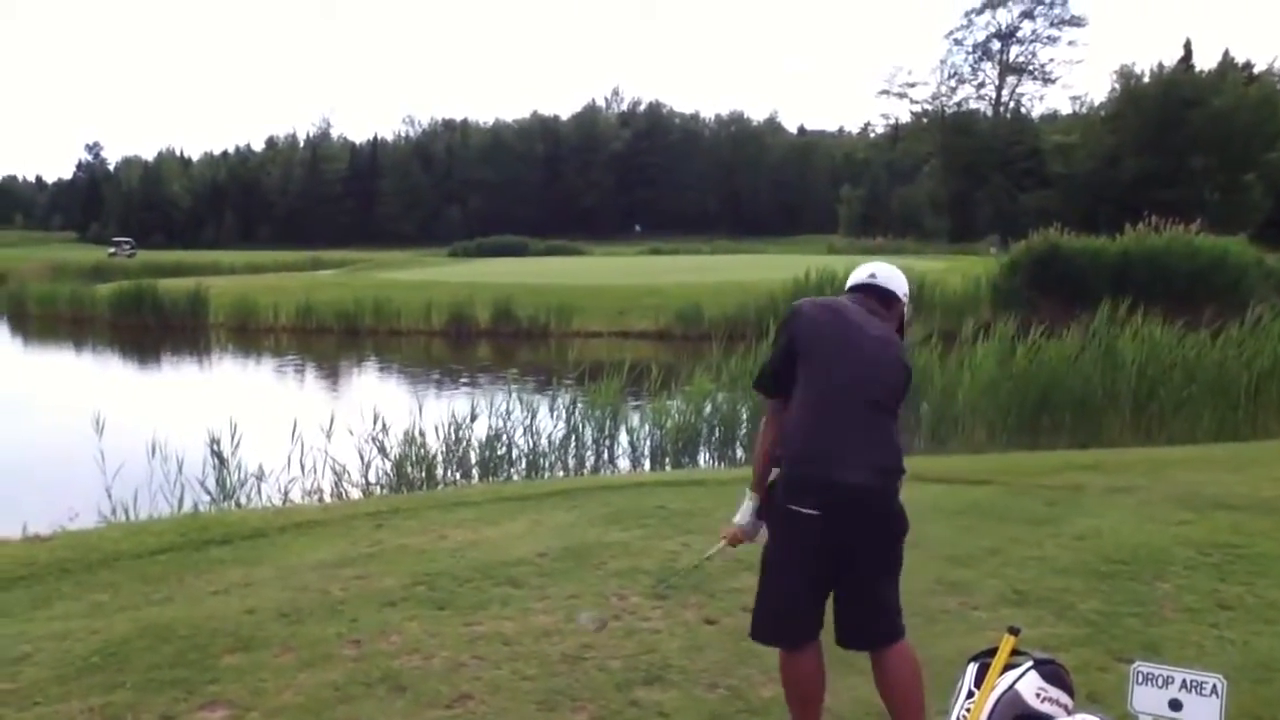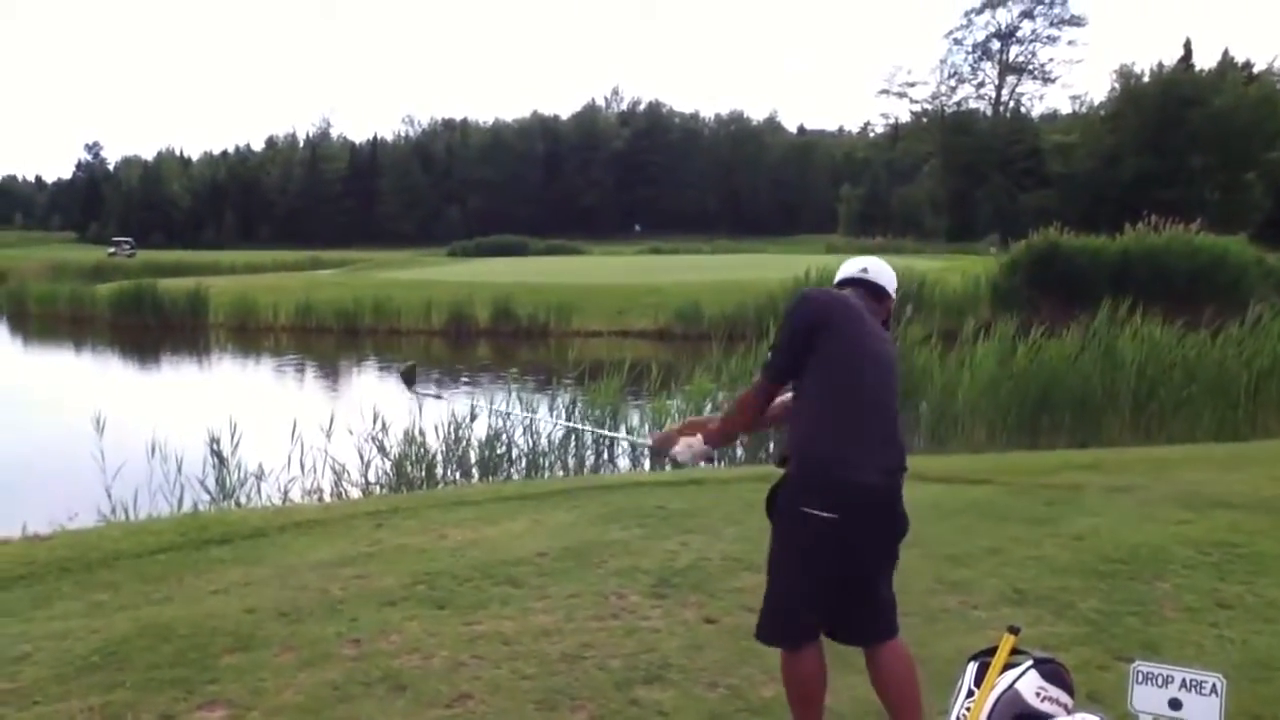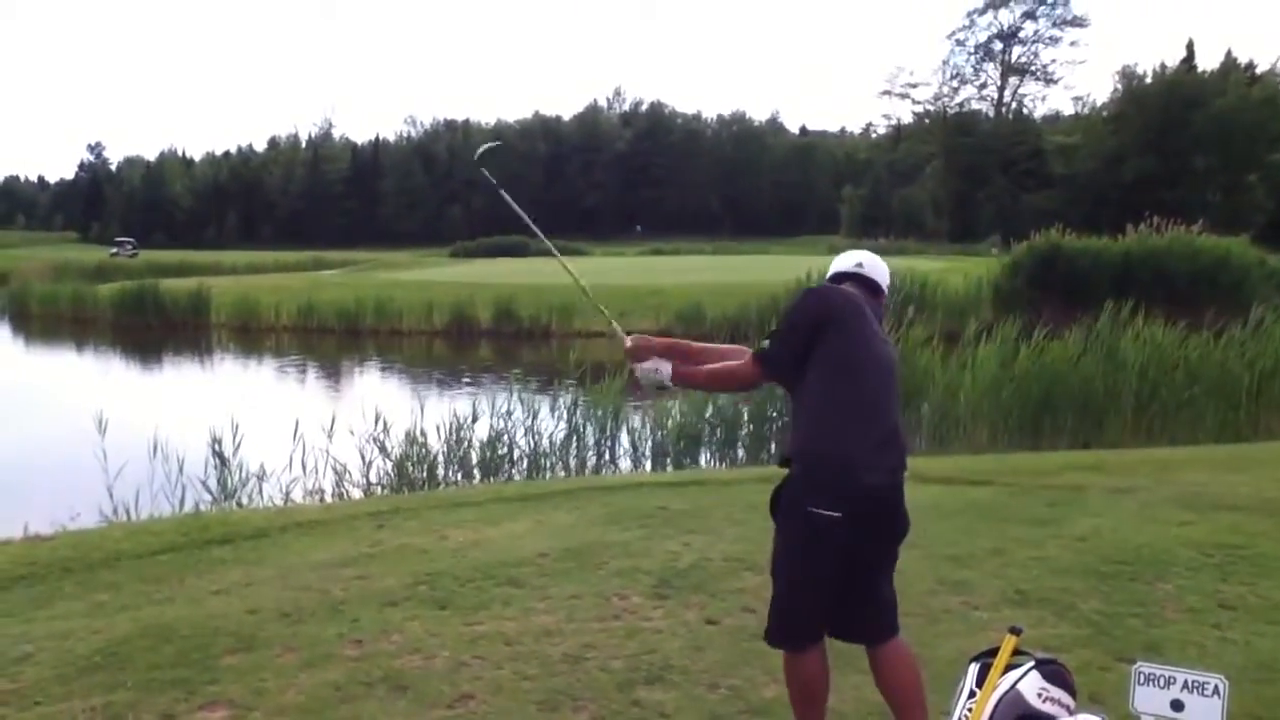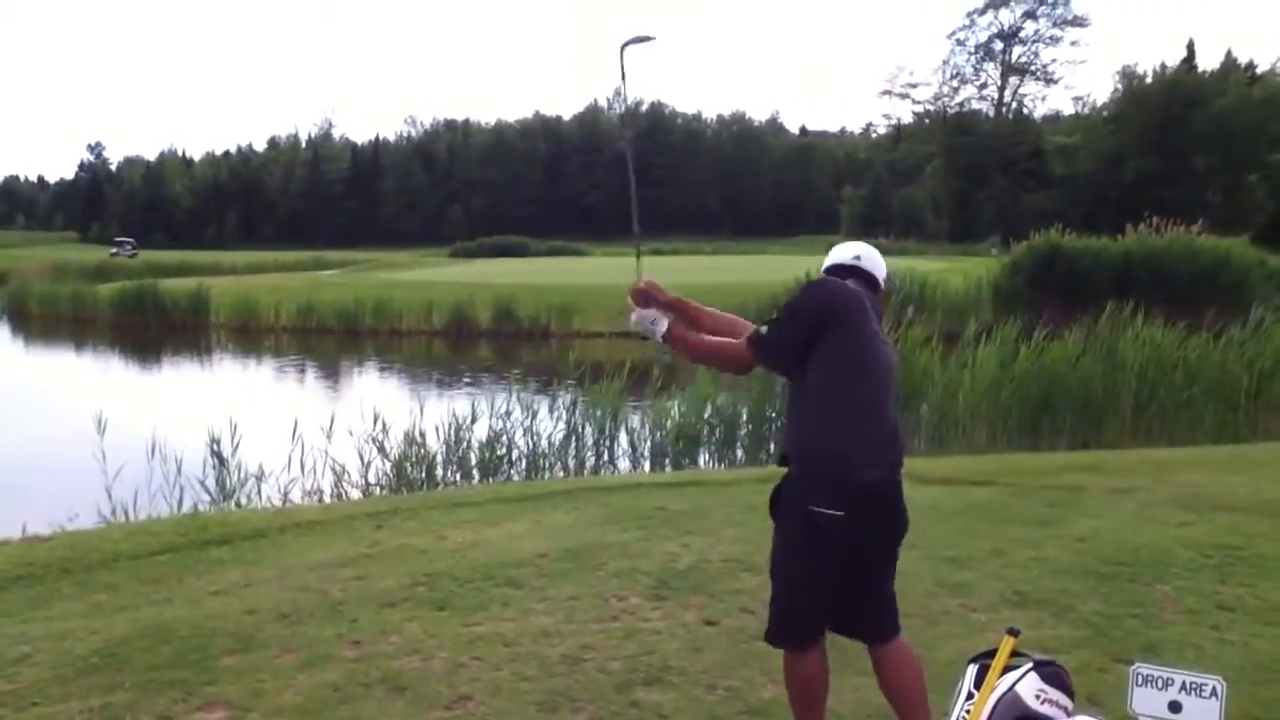
dt=0.1s
person 1, frame 1
left shoulder: (808, 314)
right shoulder: (897, 356)
left elbow: (777, 414)
left wrist: (756, 497)
left hip: (808, 496)
right hip: (876, 502)
left knee: (795, 632)
right knee: (884, 635)
person 1, frame 2
left shoulder: (813, 306)
right shoulder: (881, 349)
left elbow: (765, 392)
left wrist: (709, 434)
right wrist: (707, 428)
left hip: (818, 496)
right hip: (878, 503)
left knee: (798, 631)
right knee: (878, 631)
person 1, frame 3
left shoulder: (824, 300)
right shoulder: (879, 341)
left elbow: (754, 372)
right elbow: (766, 360)
left wrist: (667, 370)
right wrist: (670, 351)
left hip: (823, 494)
right hip: (881, 497)
left knee: (800, 632)
right knee: (879, 630)
person 1, frame 4
left shoulder: (826, 294)
right shoulder: (874, 334)
left elbow: (747, 355)
right elbow: (757, 338)
left wrist: (665, 329)
right wrist: (671, 304)
left hip: (823, 493)
right hip: (880, 495)
left knee: (801, 632)
right knee: (882, 629)
